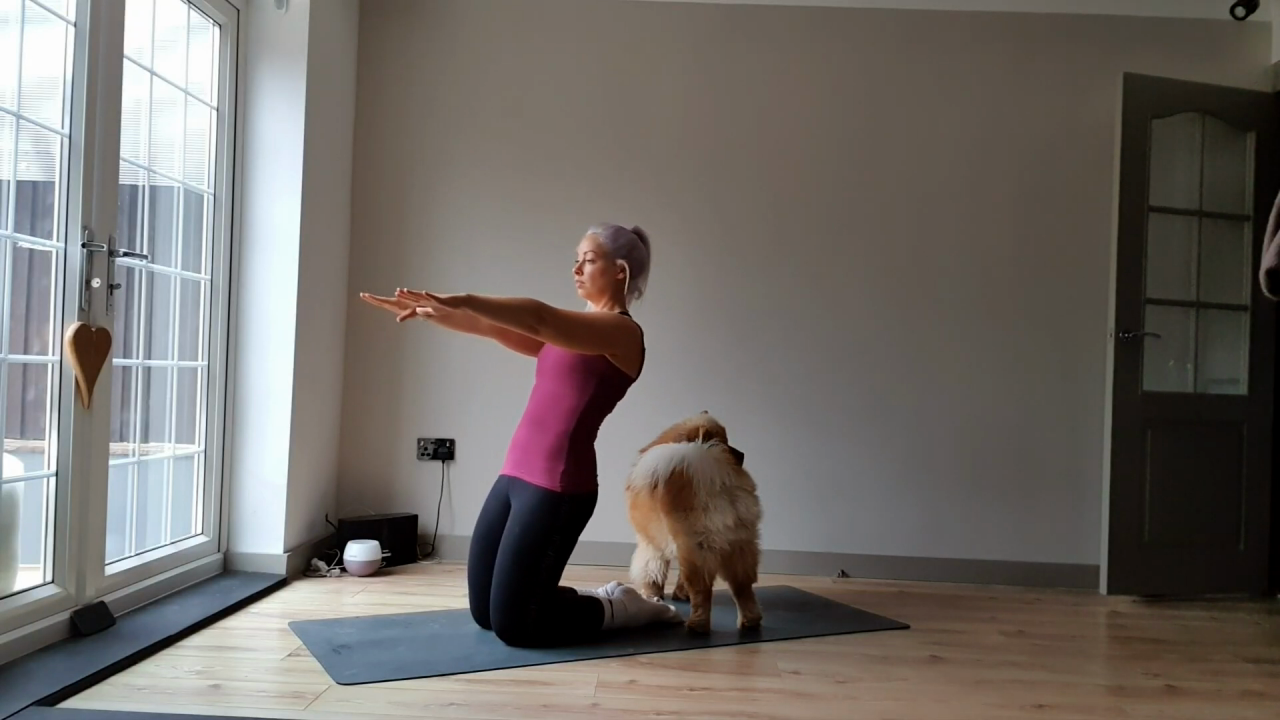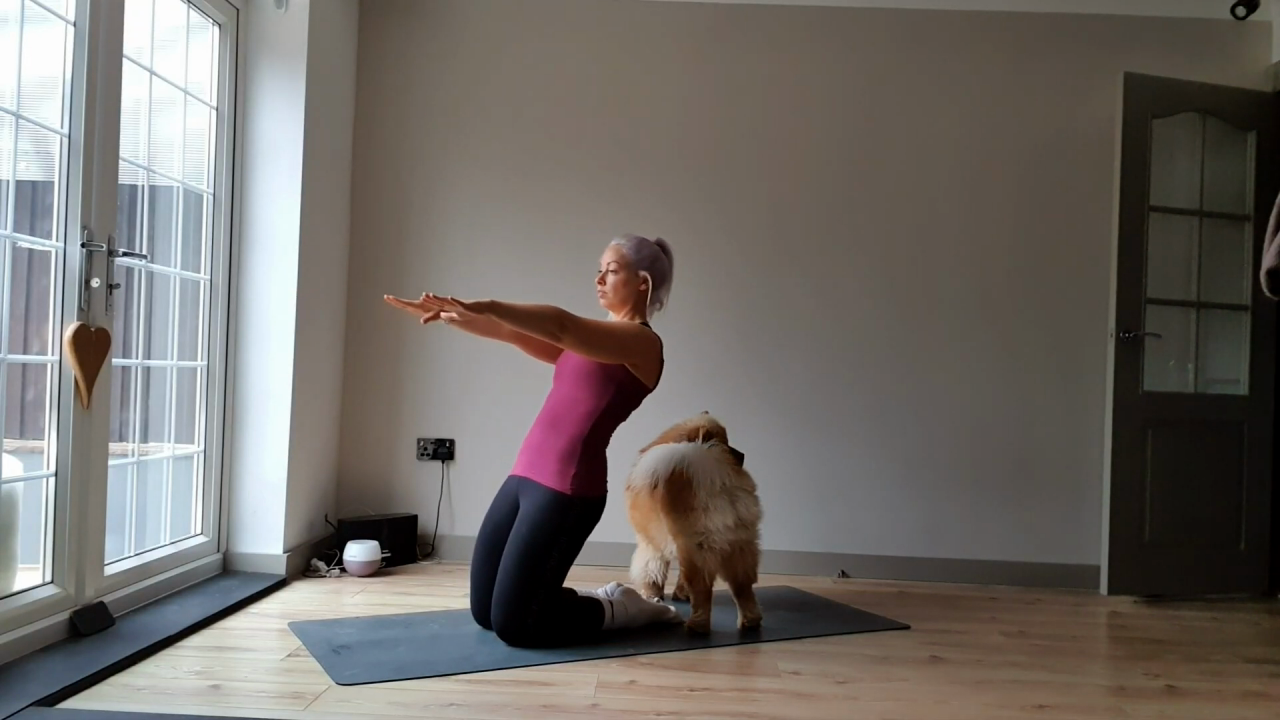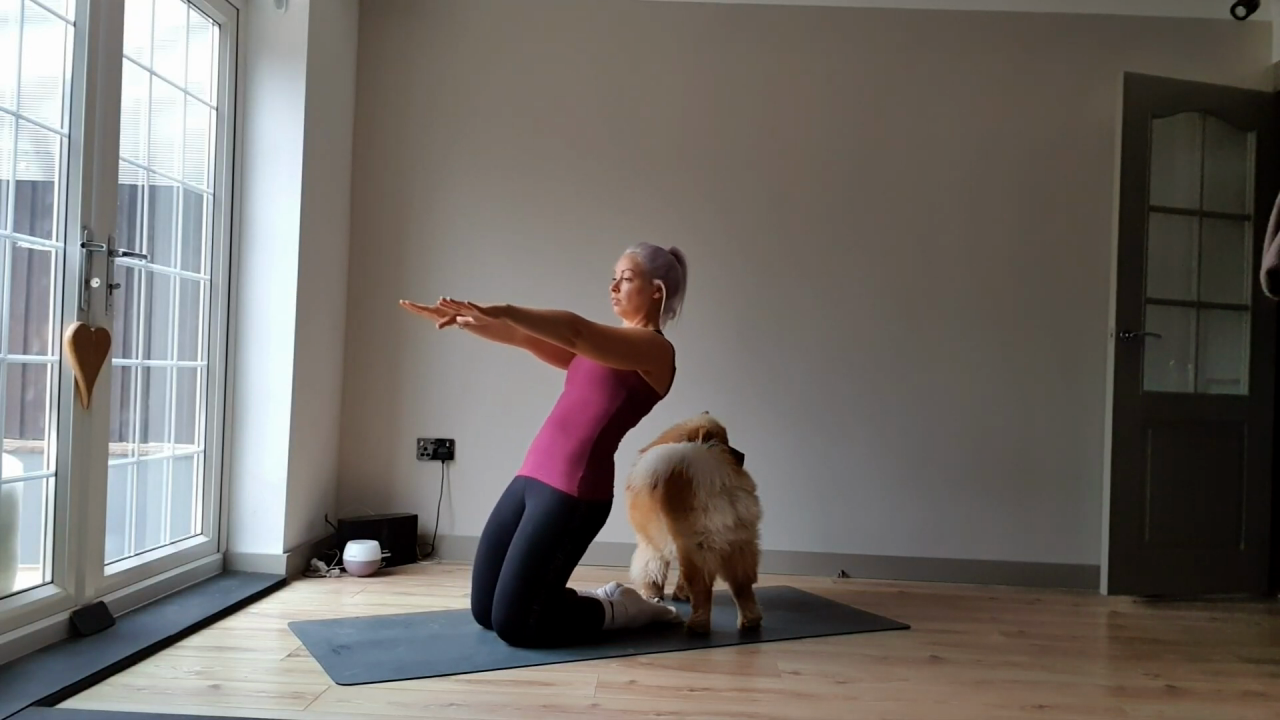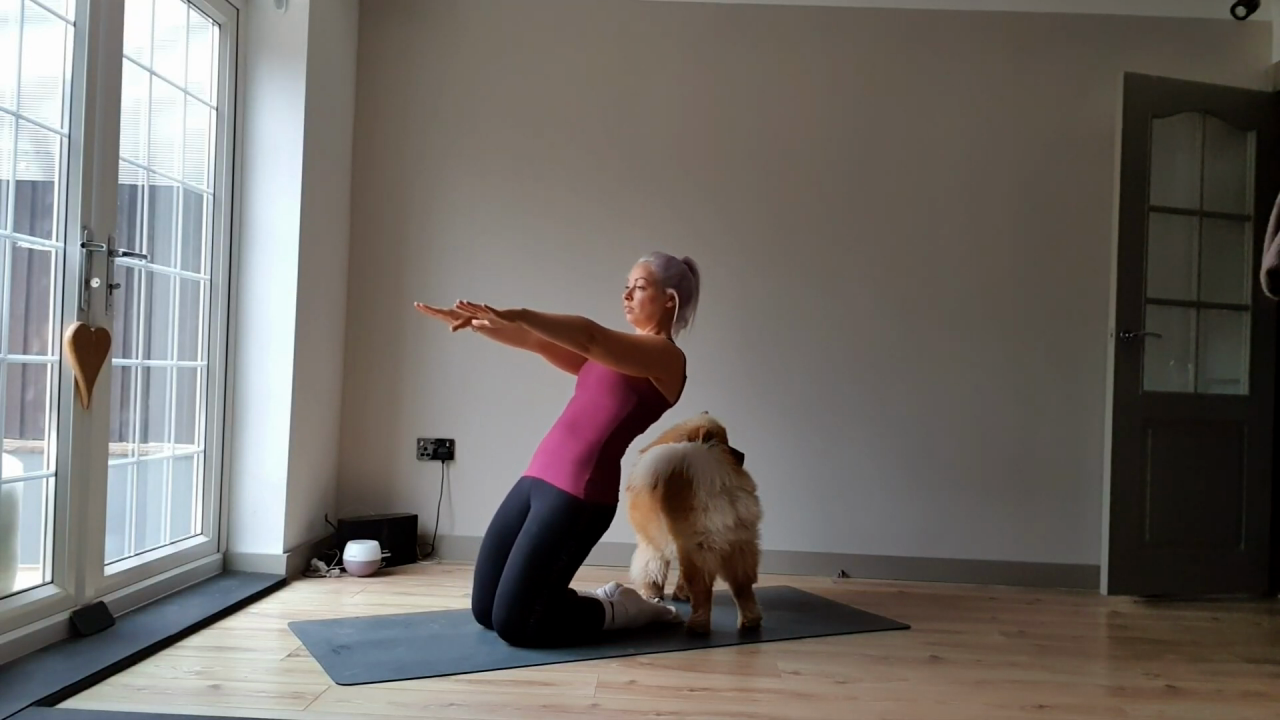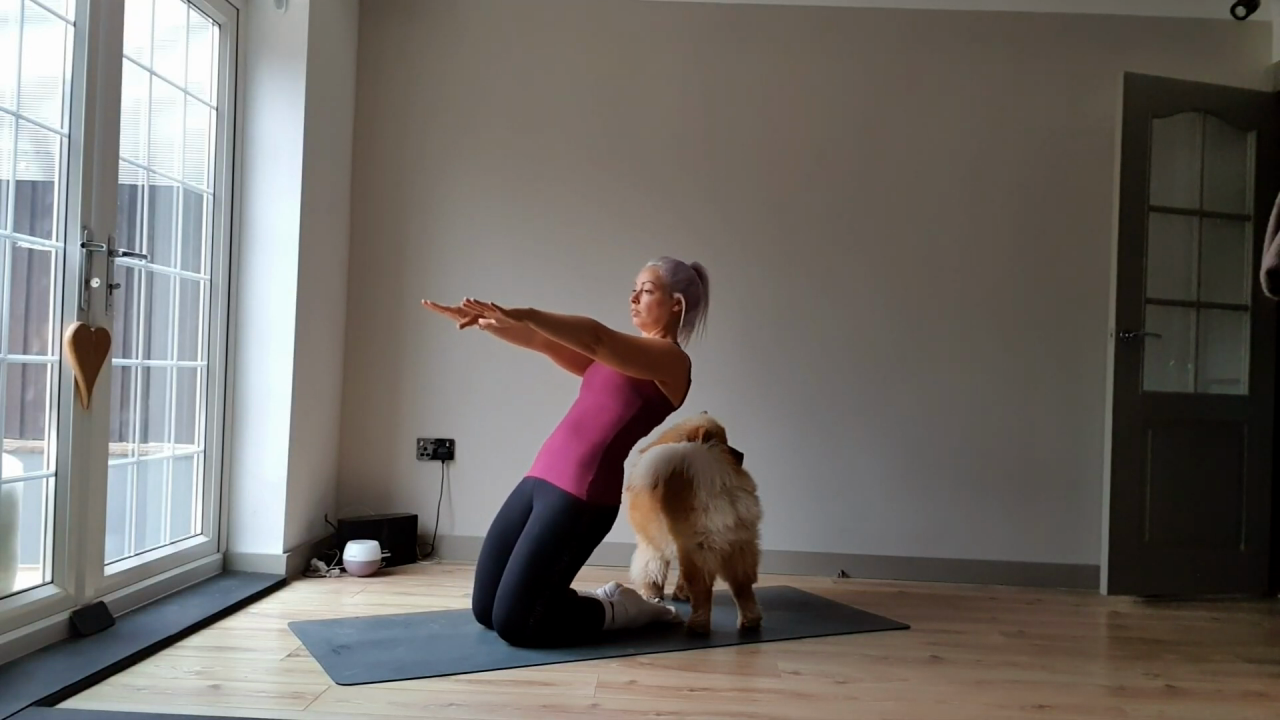
dt=0.5s
person 1, frame 1
left shoulder: (623, 332)
right shoulder: (568, 334)
left elbow: (539, 318)
right elbow: (494, 328)
left wrist: (463, 300)
right wrist: (428, 311)
left hip: (558, 485)
right hip: (516, 475)
left knee: (513, 624)
right knee: (484, 611)
left ankle: (620, 608)
right ankle: (604, 597)
person 1, frame 2
left shoulder: (642, 343)
right shoulder: (588, 340)
left elbow: (560, 325)
right elbow: (514, 333)
left wrist: (487, 305)
right wrist: (448, 314)
left hip: (568, 487)
right hip: (526, 476)
left knee: (513, 623)
right knee: (485, 611)
left ankle: (622, 608)
right ankle: (604, 599)
person 1, frame 3
left shoulder: (655, 350)
right shoulder: (598, 349)
left elbow: (575, 331)
right elbow: (527, 338)
left wrist: (503, 310)
right wrist: (464, 319)
left hip: (575, 488)
right hip: (533, 476)
left knee: (513, 622)
right knee: (484, 610)
left ankle: (621, 609)
right ankle: (606, 599)
person 1, frame 4
left shoulder: (667, 358)
right shoulder: (611, 355)
left elbow: (589, 336)
right elbow: (538, 342)
left wrist: (518, 314)
right wrist: (475, 321)
left hip: (581, 492)
right hip: (539, 478)
left knee: (514, 622)
right knee: (484, 609)
left ankle: (622, 609)
right ankle: (605, 600)
person 1, frame 5
left shoulder: (672, 361)
right shoulder: (613, 358)
left elbow: (595, 337)
right elbow: (545, 343)
left wrist: (525, 314)
right wrist: (485, 321)
left hip: (583, 492)
right hip: (543, 478)
left knee: (514, 622)
right knee: (486, 610)
left ankle: (623, 609)
right ankle: (608, 599)
